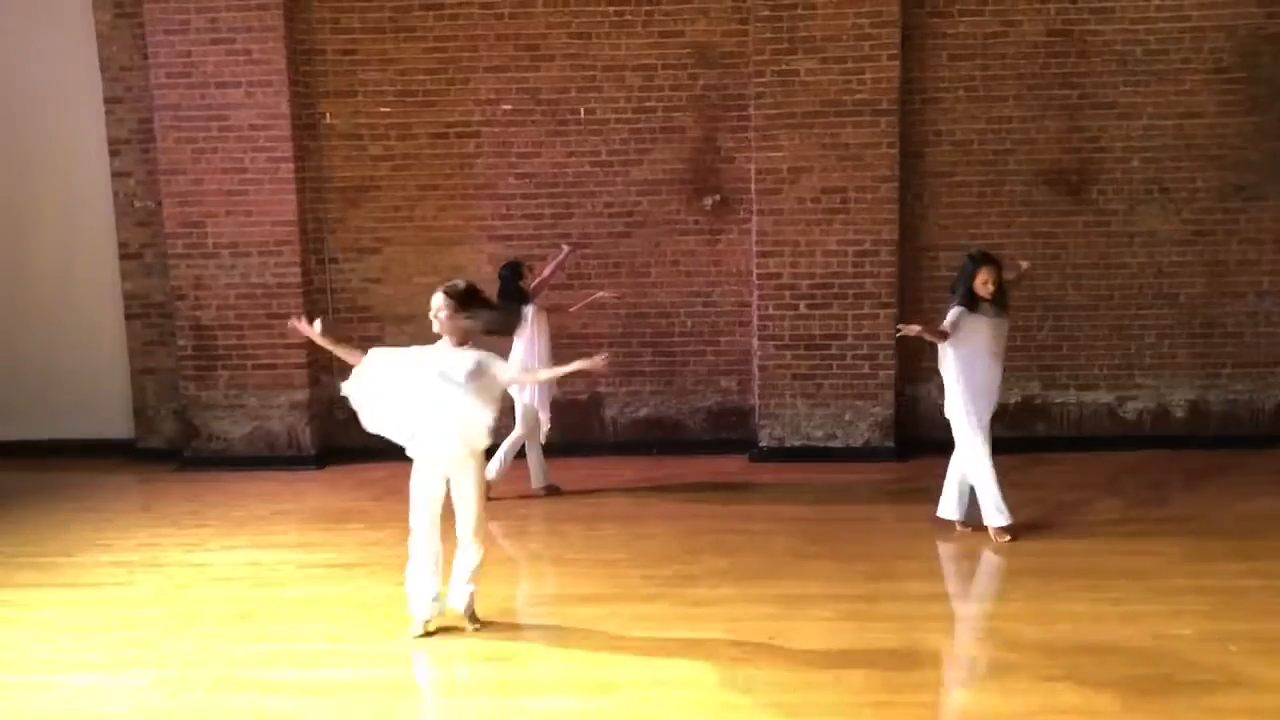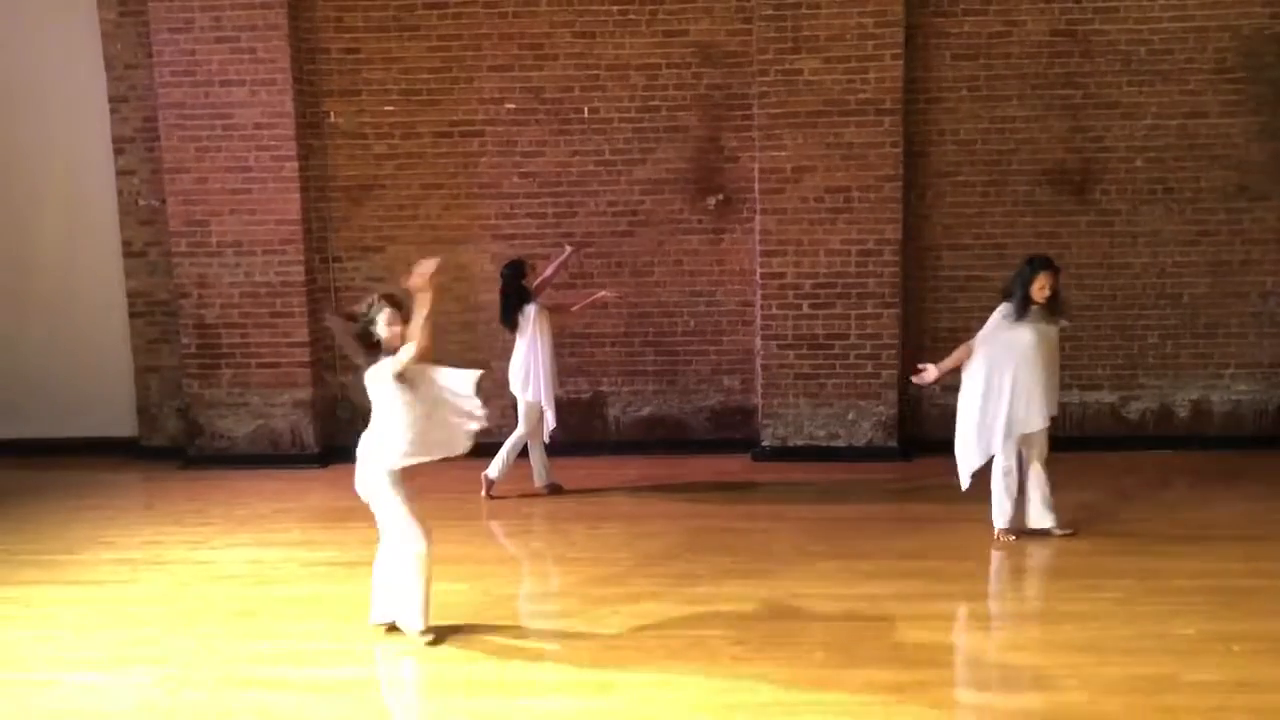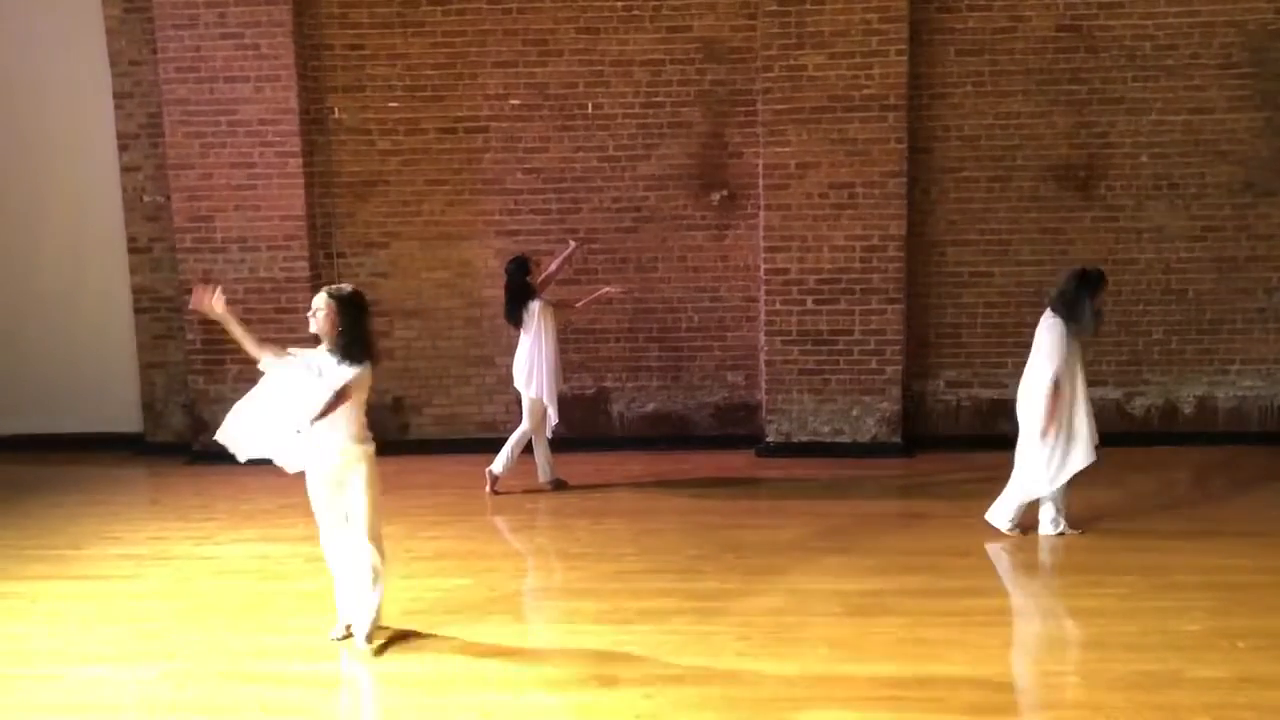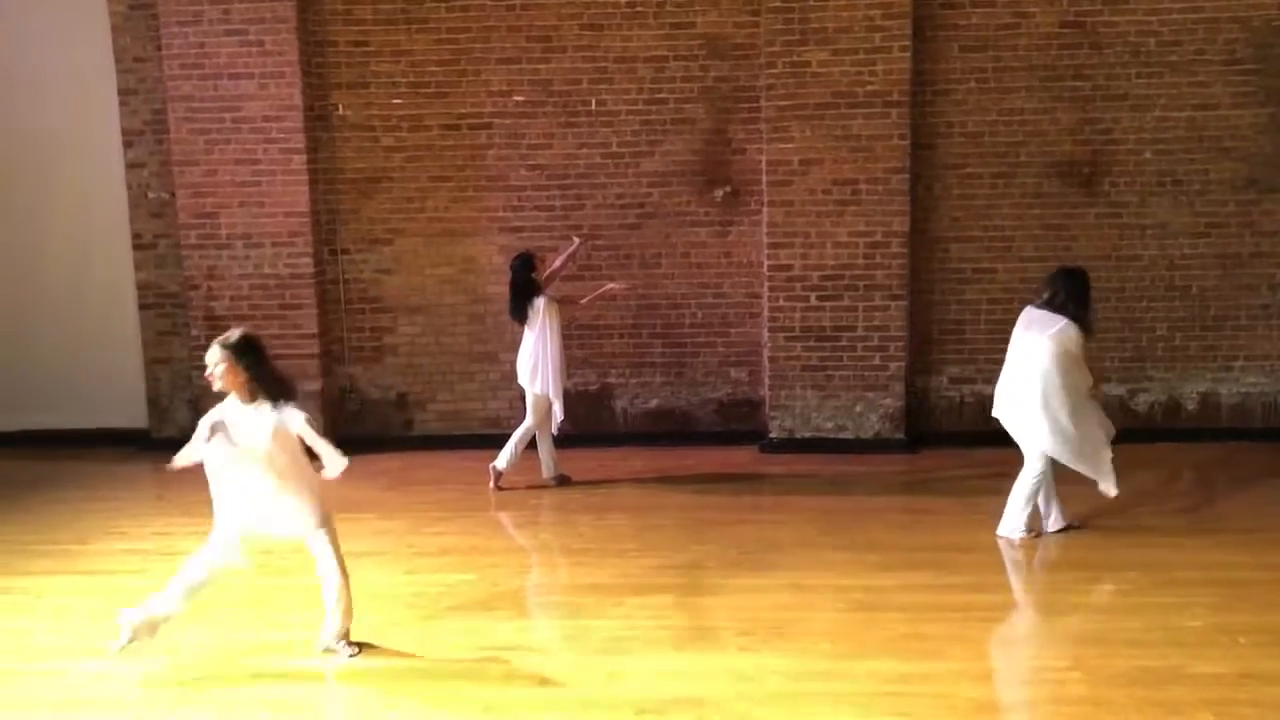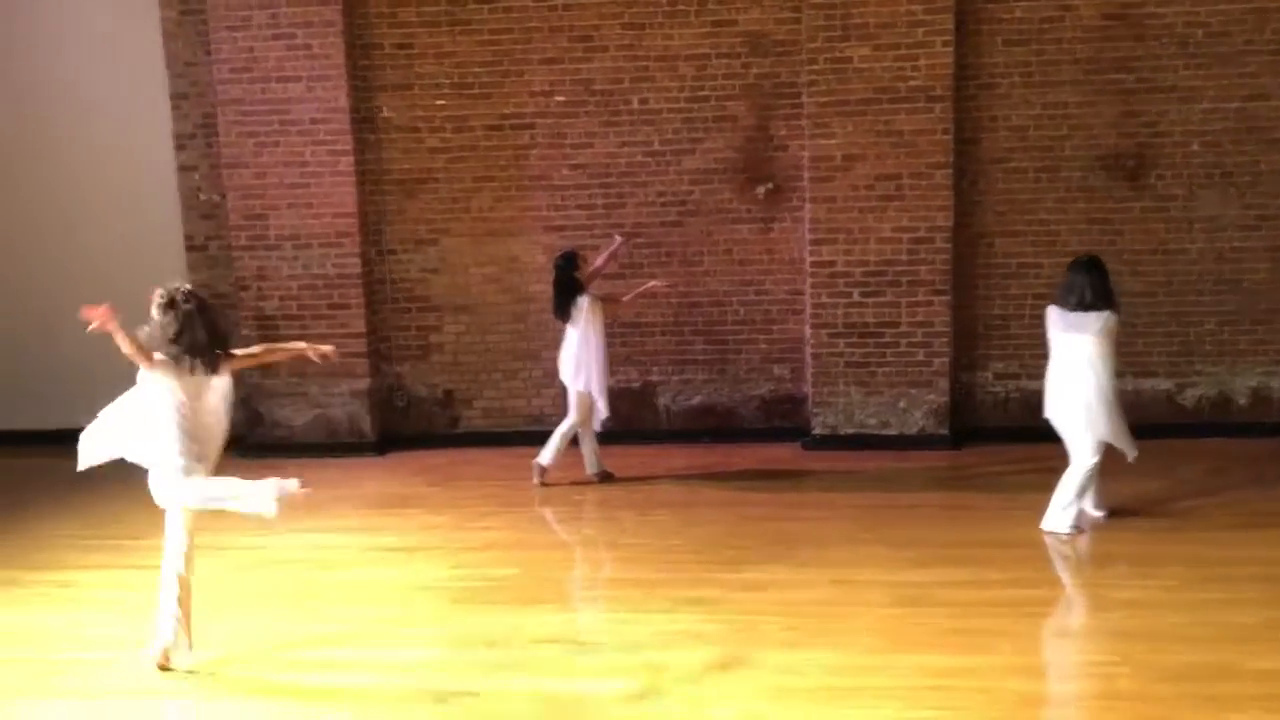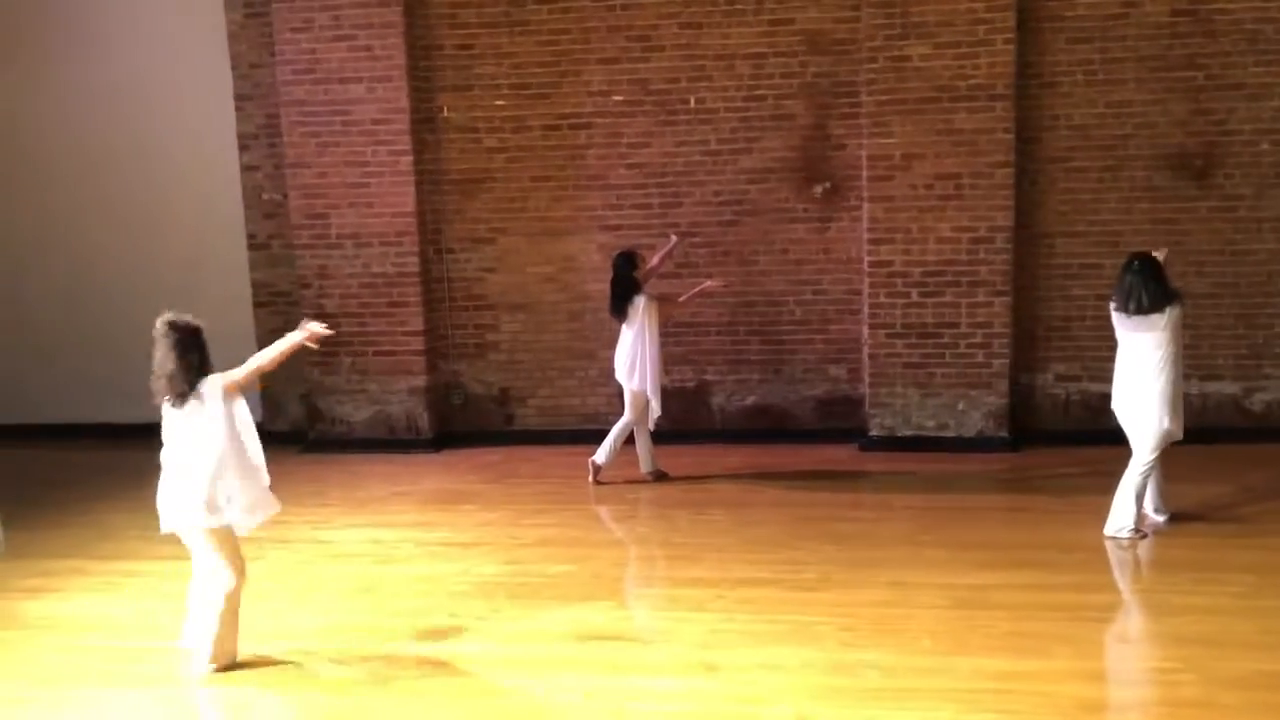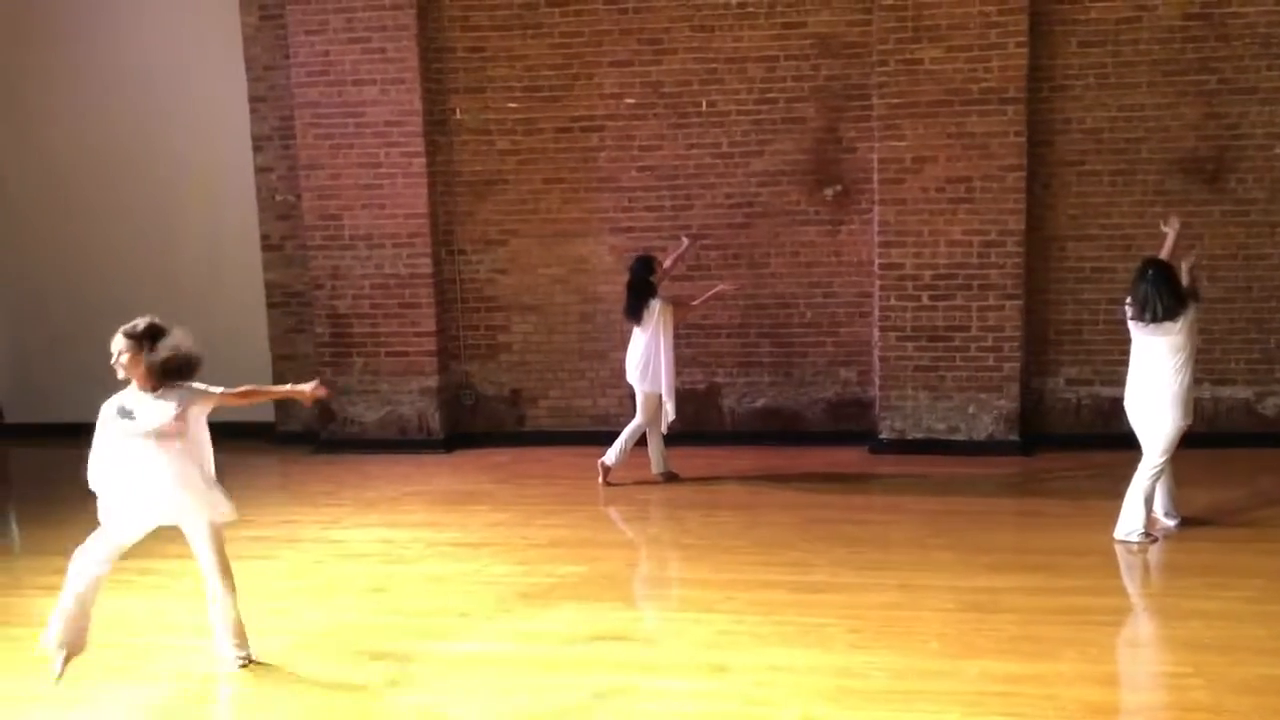
dt=0.5s
person 1, frame 1
left shoulder: (481, 359)
right shoulder: (421, 356)
left elbow: (529, 375)
right elbow: (366, 361)
left wrist: (576, 366)
right wrist: (323, 341)
left hip: (466, 457)
right hip: (427, 455)
left knee: (470, 535)
right knee: (424, 533)
left ankle: (462, 601)
right ankle: (426, 610)
person 1, frame 2
left shoulder: (395, 365)
right shoulder: (385, 367)
right elbow: (417, 346)
right wrist: (423, 296)
left hip: (381, 466)
right hip: (381, 468)
left knee: (392, 541)
right knee: (412, 542)
left ankle: (386, 613)
right ankle: (411, 619)
person 1, frame 3
left shoulder: (358, 369)
right shoulder: (303, 360)
left elbow: (333, 401)
right elbow: (262, 351)
left wrist: (304, 424)
right wrist: (225, 317)
left hip: (354, 460)
right hip: (318, 463)
left knee: (364, 538)
right knee: (333, 540)
left ankle: (367, 619)
right ankle: (348, 614)
person 1, frame 4
left shoulder: (281, 406)
right shoulder: (217, 418)
left elbow: (305, 430)
right elbow: (194, 448)
left wrist: (331, 455)
right wrist: (193, 454)
left hip: (299, 502)
right hip: (247, 509)
left knee: (331, 573)
right knee: (199, 570)
left ankle: (336, 635)
right ankle: (146, 621)
person 1, frame 5
left shoulder: (165, 365)
right shoulder: (216, 362)
left elbow: (139, 353)
right elbow: (266, 352)
left wrist: (114, 326)
right wrist: (304, 348)
left hip: (174, 463)
right hip: (195, 467)
right knee: (176, 559)
left ankle: (267, 493)
right ankle: (168, 645)
person 1, frame 6
left shoulder: (173, 399)
right shoulder: (211, 387)
right elbow: (253, 366)
right wrist: (298, 335)
left hip: (176, 498)
right hip: (202, 500)
left knee: (208, 567)
right knee: (228, 574)
left ankle: (198, 641)
right ankle: (214, 655)
person 1, frame 7
left shoulder: (186, 394)
right shoulder: (116, 406)
left elbow: (240, 395)
right elbow: (105, 438)
left wrist: (294, 390)
right wrist: (157, 428)
left hip: (190, 497)
right hip: (137, 501)
left knee: (216, 569)
right knee: (89, 560)
left ankle: (234, 647)
right ankle: (66, 640)
person 2, frame 1
left shoulder: (996, 309)
right shoulder: (962, 313)
left elbow: (1000, 291)
right elbow: (945, 333)
left wrist: (1019, 275)
right wrist: (924, 332)
left hip: (986, 394)
right hip: (968, 396)
left knee: (967, 453)
right knee: (980, 455)
left ankle: (952, 510)
right ankle: (996, 520)
person 2, frame 2
left shoulder: (1048, 316)
right shoulder: (1008, 313)
right elbow: (974, 345)
right wrist: (940, 368)
left hip: (1038, 401)
right hip: (1010, 400)
left knee: (1037, 459)
right knee: (1007, 460)
left ankle: (1042, 518)
right ankle: (1002, 521)
person 2, frame 3
left shoulder: (1059, 320)
right shoulder: (1058, 327)
right elbow: (1052, 375)
right wrist: (1048, 416)
left hip: (1047, 404)
right hip: (1044, 406)
left knee: (1057, 464)
right knee: (1038, 465)
left ankle: (1052, 522)
right ankle: (1001, 515)
person 2, frame 4
left shoulder: (1029, 314)
right shoulder: (1069, 330)
right elbow: (1078, 372)
right wrist: (1091, 389)
left hip: (1012, 398)
right hip: (1034, 404)
left knee: (1041, 460)
right knee: (1037, 464)
left ankle: (1054, 519)
right ankle: (1013, 526)
person 2, frame 5
left shoulder: (1054, 314)
right shoulder: (1107, 319)
left hip: (1060, 398)
right hip: (1090, 400)
left knee: (1083, 455)
right knee: (1087, 459)
left ankle: (1090, 505)
right ankle: (1059, 519)
person 2, frame 6
left shoulder: (1118, 311)
right shoulder: (1171, 314)
left elbow: (1133, 292)
right elbow: (1169, 295)
left wrist: (1153, 263)
right wrist: (1156, 269)
left hip: (1126, 398)
right hip: (1155, 400)
left knee: (1148, 455)
right knee: (1144, 461)
left ankle: (1154, 510)
right ankle: (1121, 524)
person 2, frame 7
left shoulder: (1133, 312)
right shoulder: (1185, 317)
left elbow: (1153, 276)
right elbow: (1190, 292)
left wrist: (1172, 236)
right wrist: (1187, 269)
left hip: (1138, 400)
right hip: (1167, 404)
left knee: (1159, 457)
right knee: (1154, 462)
left ankle: (1166, 514)
right ankle: (1130, 528)
person 3, frame 1
left shoulder: (530, 306)
right shoulder: (525, 302)
left elbow: (565, 311)
right elbow: (546, 275)
left wrist: (595, 297)
right wrist: (566, 253)
left knee: (533, 431)
right knee: (523, 430)
left ankle: (541, 482)
right ankle: (490, 476)
person 3, frame 2
left shoulder: (532, 305)
right shoulder: (528, 303)
left elbow: (567, 310)
right elbow: (549, 275)
left wrist: (597, 297)
right wrist: (568, 254)
left hip: (533, 372)
right hip: (528, 373)
left knee: (535, 430)
right knee: (525, 430)
left ankle: (544, 480)
right ankle: (491, 474)
person 3, frame 3
left shoulder: (537, 302)
right shoulder: (532, 299)
left elbow: (571, 305)
right elbow: (554, 273)
left wrist: (601, 294)
right wrist: (572, 250)
left hip: (537, 369)
right hip: (533, 369)
left knee: (539, 425)
right knee: (529, 426)
left ankle: (548, 476)
right ankle: (495, 470)
person 3, frame 4
left shoulder: (538, 298)
right shoulder: (538, 299)
right wrist: (576, 247)
left hip: (540, 365)
right hip: (537, 366)
left knee: (543, 421)
right knee: (533, 422)
left ankle: (552, 472)
right ankle: (499, 466)
person 3, frame 5
left shoulder: (580, 297)
right shoulder: (584, 300)
right elbow: (614, 290)
left hip: (581, 363)
right hip: (581, 364)
left knee: (586, 418)
right knee: (576, 418)
left ankle: (595, 468)
right ankle: (543, 462)
person 3, frame 6
left shoulder: (631, 294)
right shoulder: (642, 301)
left elbow: (656, 268)
right elbow: (676, 300)
left wrist: (674, 248)
right wrist: (700, 282)
left hip: (634, 362)
right hip: (636, 364)
left knee: (641, 418)
right knee: (631, 418)
left ankle: (649, 467)
right ankle: (598, 460)
person 3, frame 7
left shoulder: (642, 297)
right shoulder: (659, 305)
left elbow: (667, 268)
right elbow: (691, 307)
left wrist: (685, 248)
right wrist: (716, 290)
left hip: (644, 364)
right hip: (648, 367)
left knee: (655, 418)
right knee: (643, 419)
left ankle: (661, 468)
right ankle: (608, 461)
